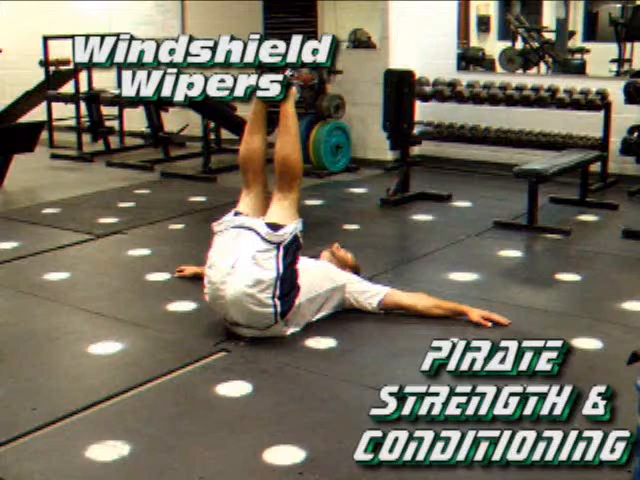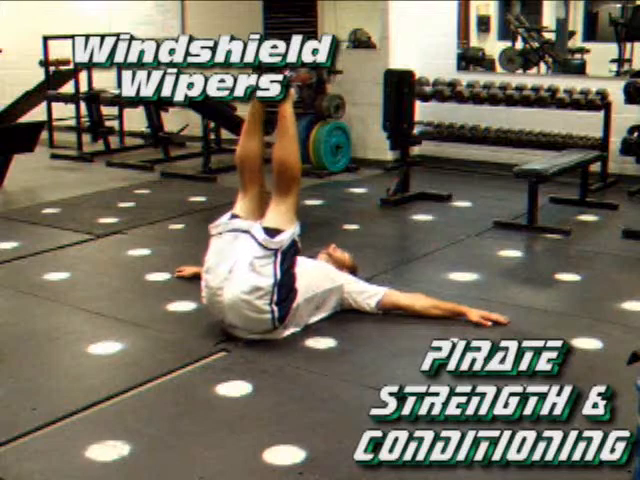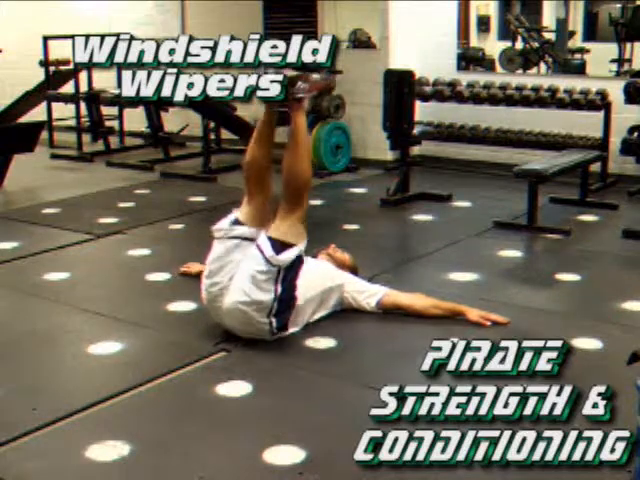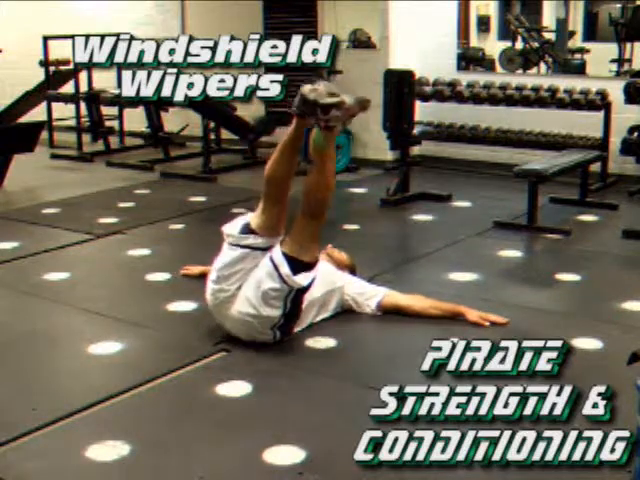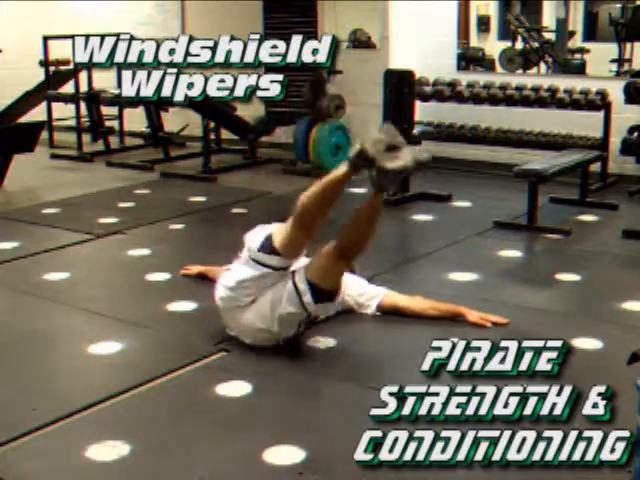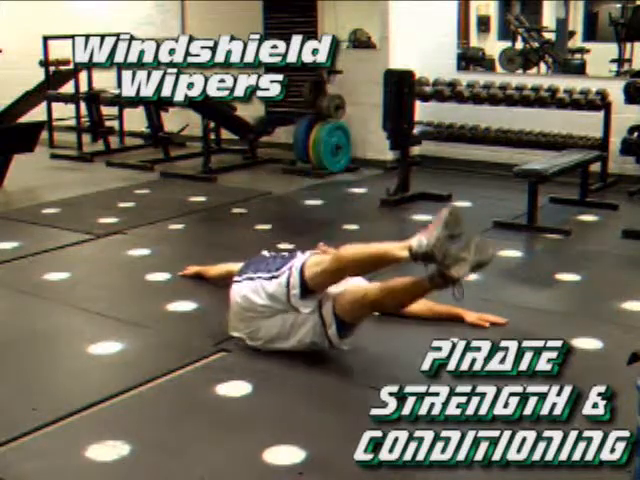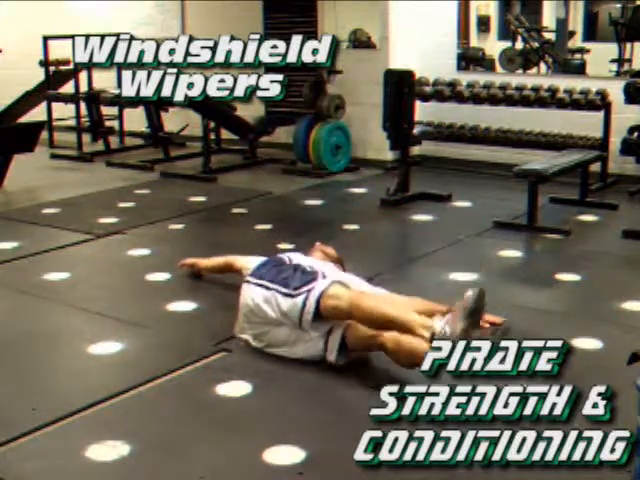
dt=0.4s
person 1, frame 1
left shoulder: (344, 282)
right shoulder: (297, 266)
left elbow: (408, 300)
left wrist: (465, 310)
right wrist: (206, 269)
left hip: (262, 303)
right hip: (223, 288)
left knee: (286, 186)
right knee: (254, 183)
person 1, frame 2
left shoulder: (342, 282)
right shoulder: (297, 266)
left elbow: (408, 300)
left wrist: (465, 311)
right wrist: (205, 269)
left hip: (258, 305)
right hip: (221, 288)
left knee: (285, 188)
right knee: (252, 185)
right ankle: (262, 95)
person 1, frame 3
left shoulder: (342, 282)
right shoulder: (298, 267)
left elbow: (406, 301)
left wrist: (464, 310)
left hip: (256, 310)
right hip: (221, 290)
left knee: (293, 201)
right knee: (258, 193)
right ankle: (274, 102)
person 1, frame 4
left shoulder: (343, 283)
right shoulder: (291, 265)
left elbow: (405, 302)
left wrist: (462, 311)
right wrist: (209, 269)
left hip: (259, 317)
right hip: (224, 294)
left knee: (311, 214)
right knee: (273, 203)
right ankle: (303, 119)
person 1, frame 5
left shoulder: (347, 282)
right shoulder: (296, 261)
left elbow: (406, 302)
right elbow: (241, 264)
left wrist: (462, 312)
right wrist: (207, 270)
left hip: (268, 322)
right hip: (238, 295)
left knee: (343, 248)
right knee: (304, 220)
left ankle: (382, 181)
right ankle: (357, 165)
person 1, frame 6
left shoulder: (347, 284)
left elbow: (406, 302)
right elbow: (231, 267)
left wrist: (461, 313)
right wrist: (203, 270)
left knee: (376, 294)
right knee: (338, 261)
left ankle: (442, 275)
right ankle: (416, 247)
person 1, frame 7
left shoulder: (350, 281)
right shoulder: (281, 263)
left elbow: (403, 303)
right elbow: (233, 262)
left wrist: (448, 310)
left hip: (291, 333)
left knee: (382, 334)
right knee: (348, 301)
right ankle: (437, 331)
